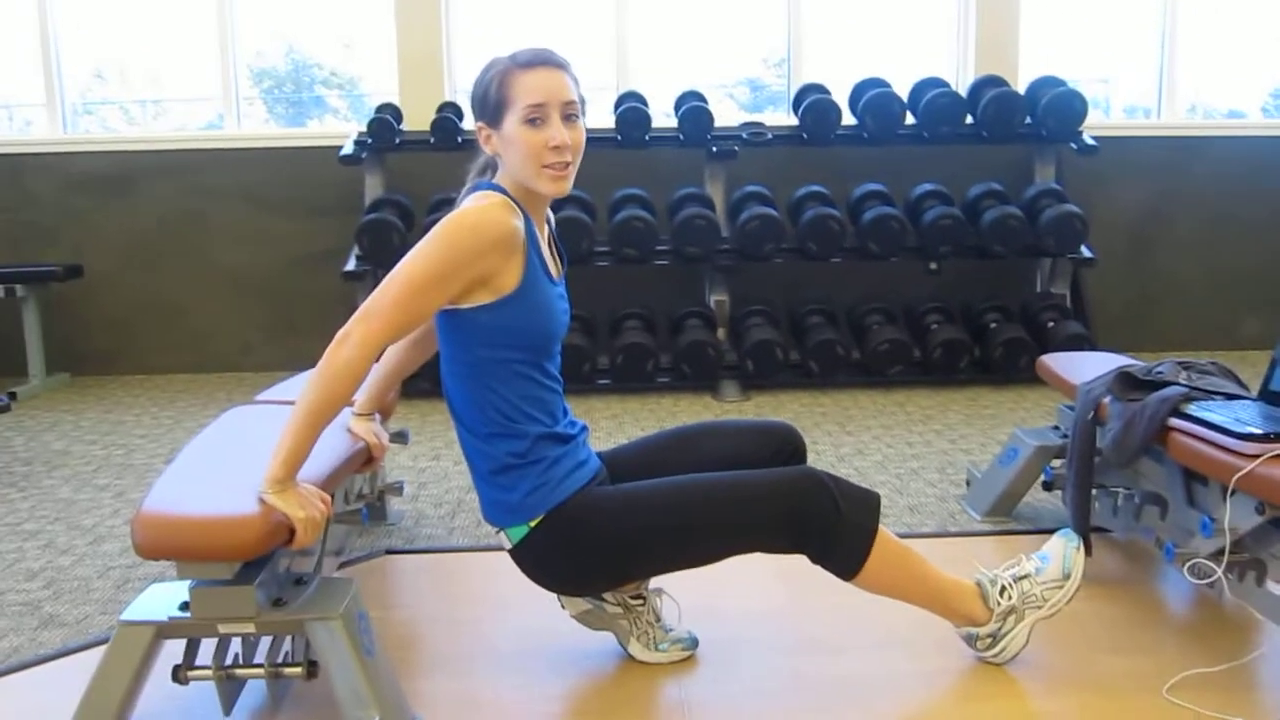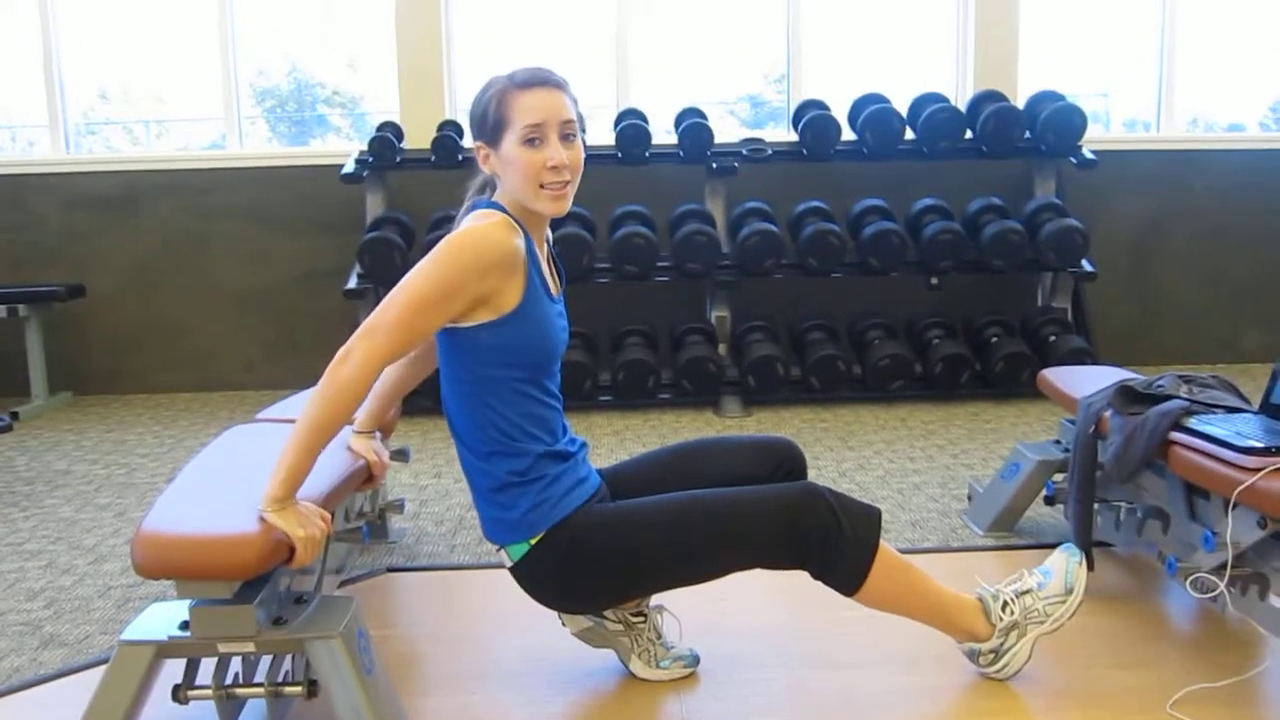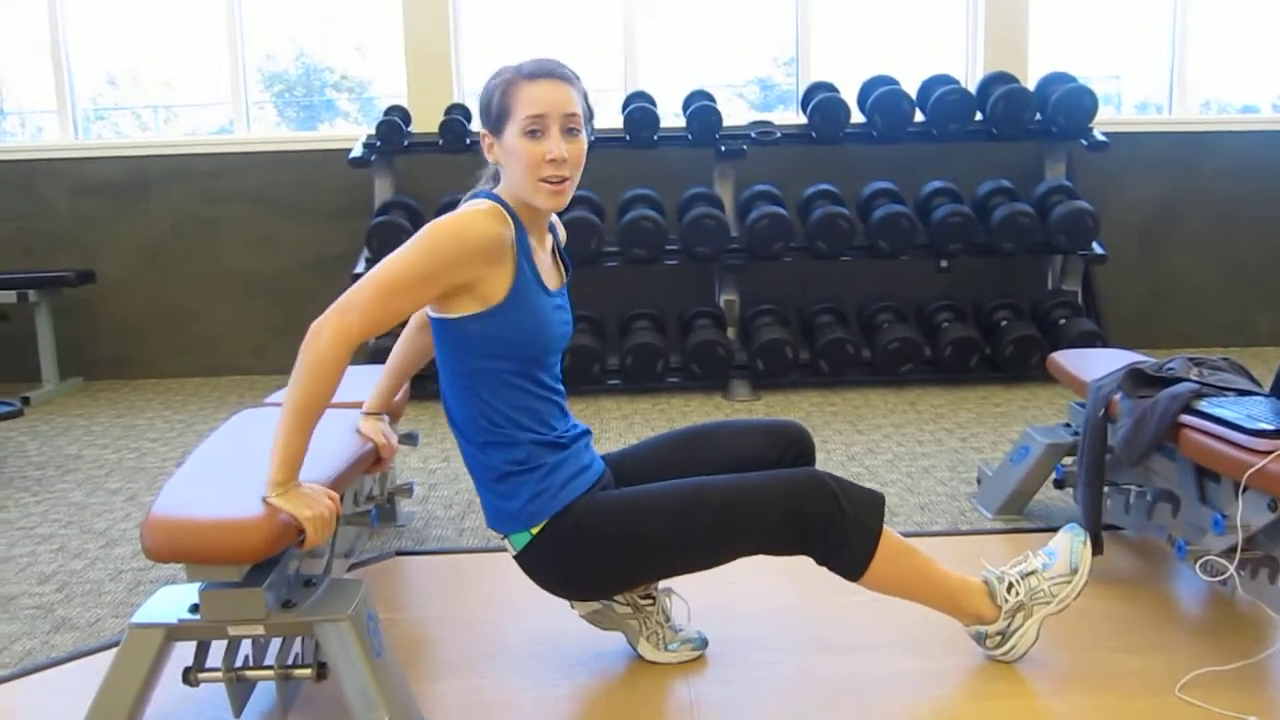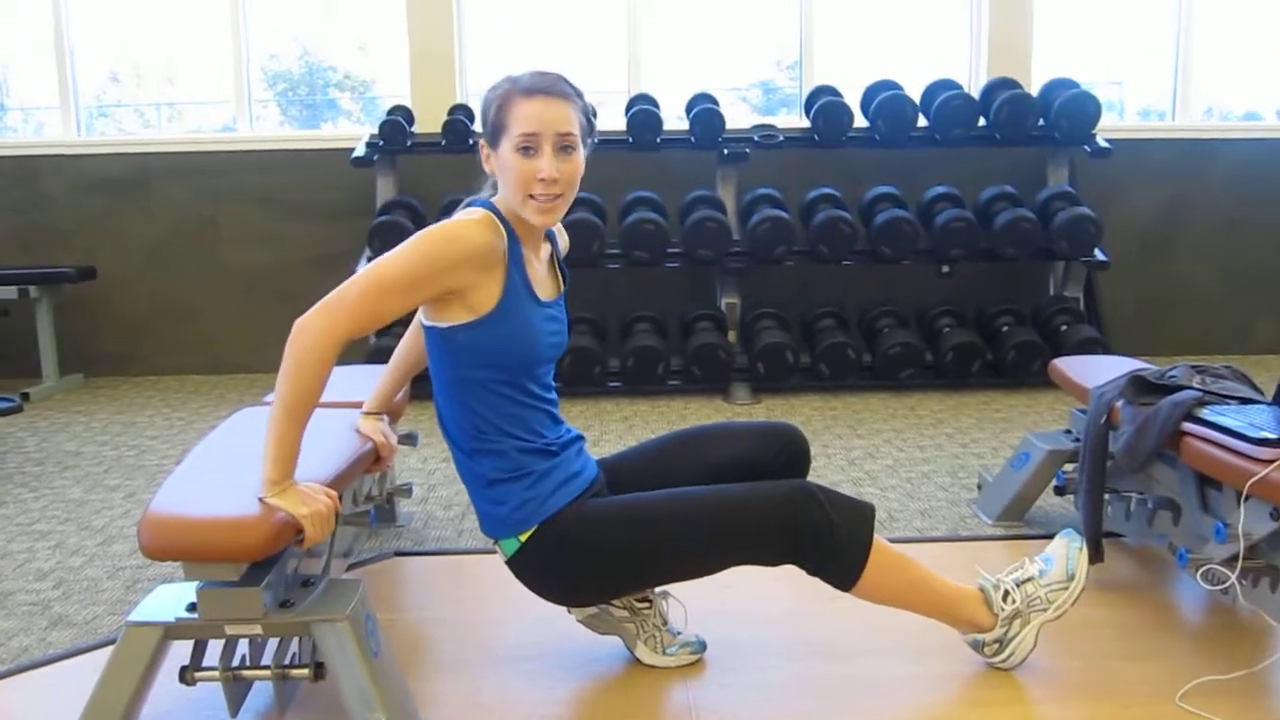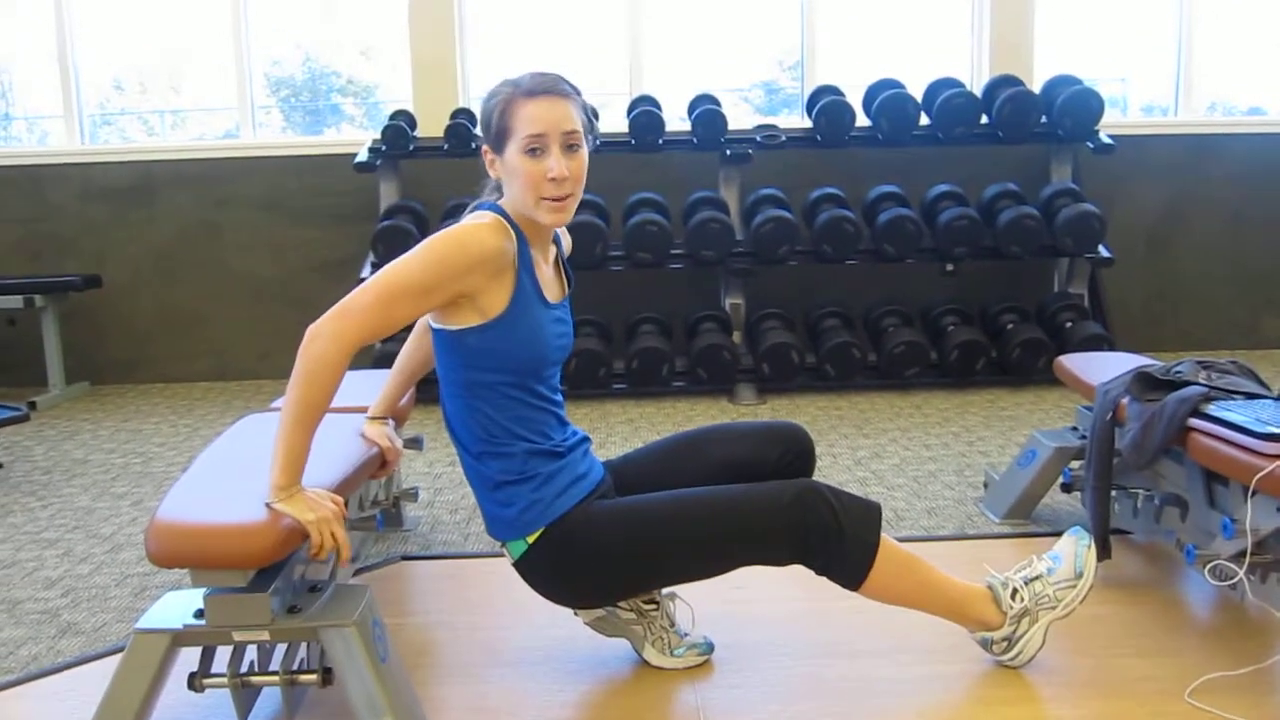
dt=0.4s
person 1, frame 1
left shoulder: (531, 217)
right shoulder: (487, 221)
left elbow: (431, 320)
right elbow: (359, 336)
left wrist: (370, 412)
right wrist: (282, 482)
left hip: (576, 480)
right hip: (555, 522)
left knee: (777, 446)
right knee: (806, 500)
left ankle: (618, 591)
right ankle: (983, 611)
person 1, frame 2
left shoulder: (531, 236)
right shoulder: (489, 241)
left elbow: (425, 339)
right elbow: (361, 354)
left wrist: (369, 431)
right wrist: (281, 503)
left hip: (576, 497)
right hip: (555, 540)
left knee: (777, 462)
right knee: (807, 517)
left ankle: (618, 608)
right ankle: (985, 627)
person 1, frame 3
left shoulder: (546, 232)
right shoulder: (478, 230)
left elbow: (436, 314)
right elbow: (333, 329)
left wrist: (378, 412)
right wrist: (286, 485)
left hip: (584, 482)
right hip: (558, 528)
left knee: (784, 448)
right knee: (812, 503)
left ankle: (629, 593)
right ankle: (990, 611)
person 1, frame 4
left shoulder: (547, 238)
right shoulder: (472, 238)
left elbow: (437, 319)
right elbow: (316, 328)
left wrist: (376, 412)
right wrist: (280, 484)
left hip: (578, 486)
right hip: (549, 534)
left knee: (780, 448)
right knee: (801, 515)
left ankle: (627, 596)
right ankle: (987, 616)
person 1, frame 5
left shoulder: (551, 241)
right shoulder: (482, 243)
left elbow: (437, 322)
right elbow: (330, 335)
left wrist: (382, 417)
right wrist: (288, 491)
left hip: (584, 488)
right hip: (557, 535)
left knee: (784, 449)
right knee: (807, 514)
left ankle: (632, 598)
right ankle: (996, 614)
